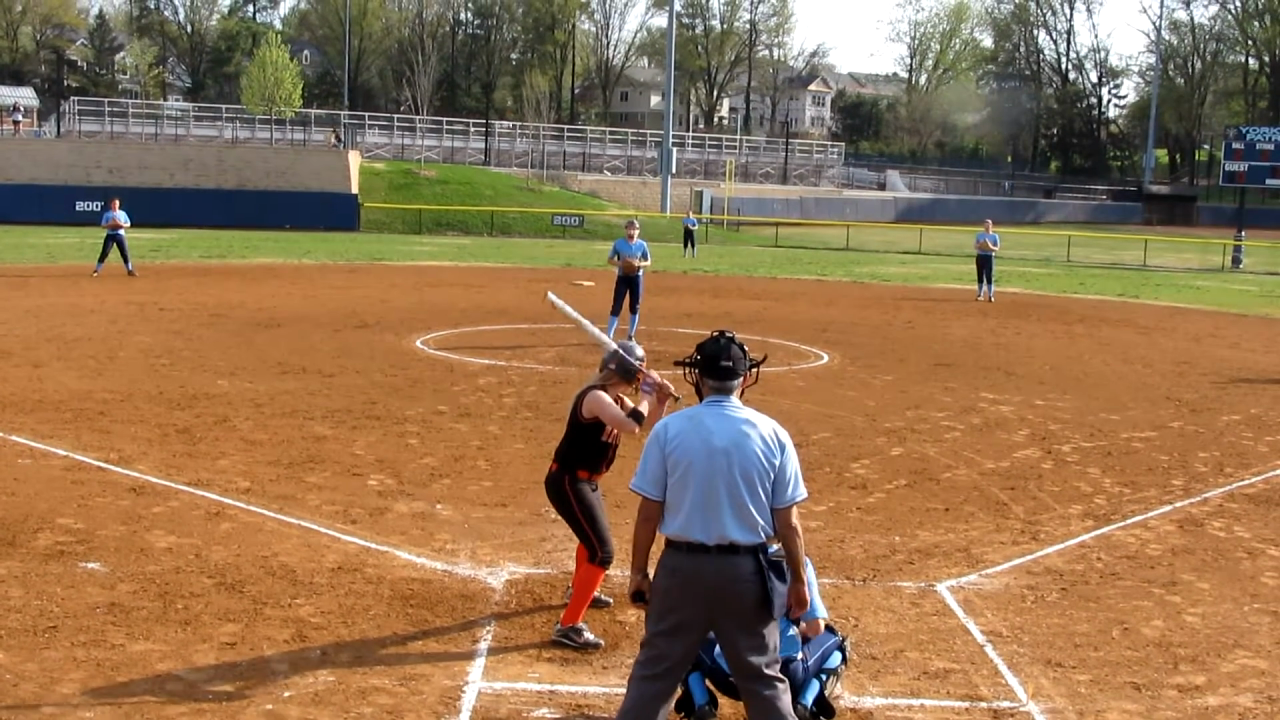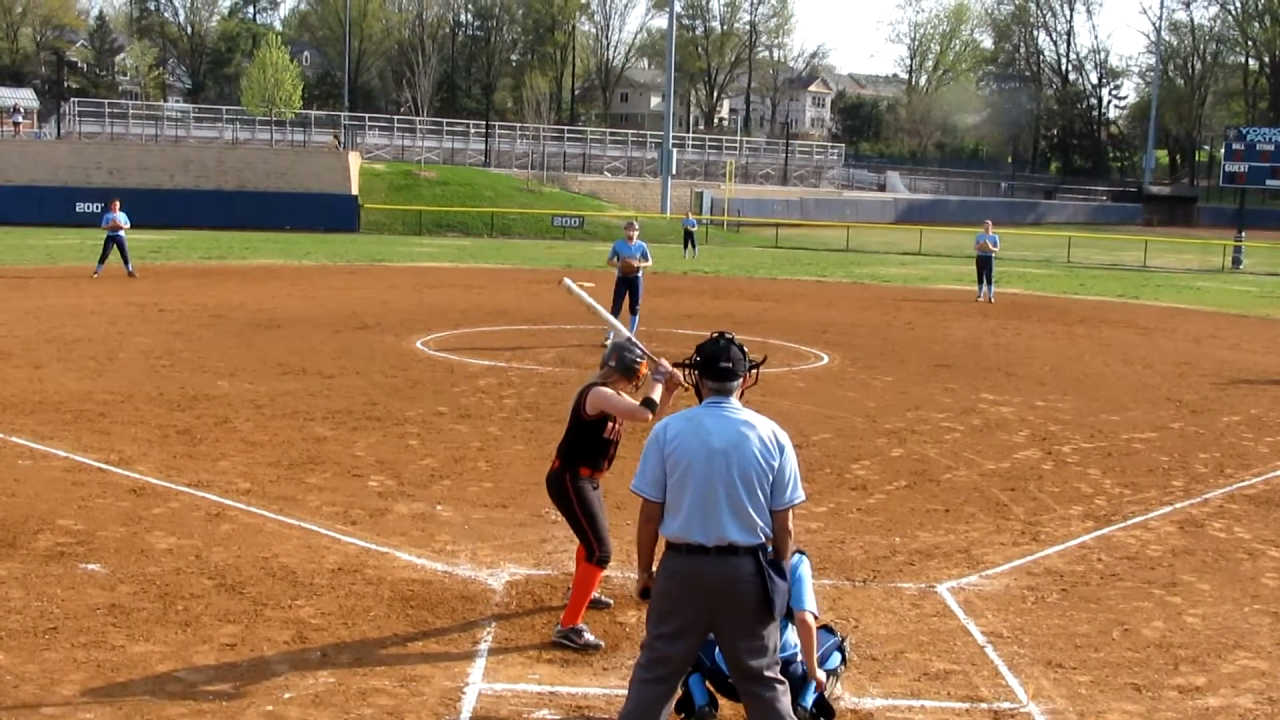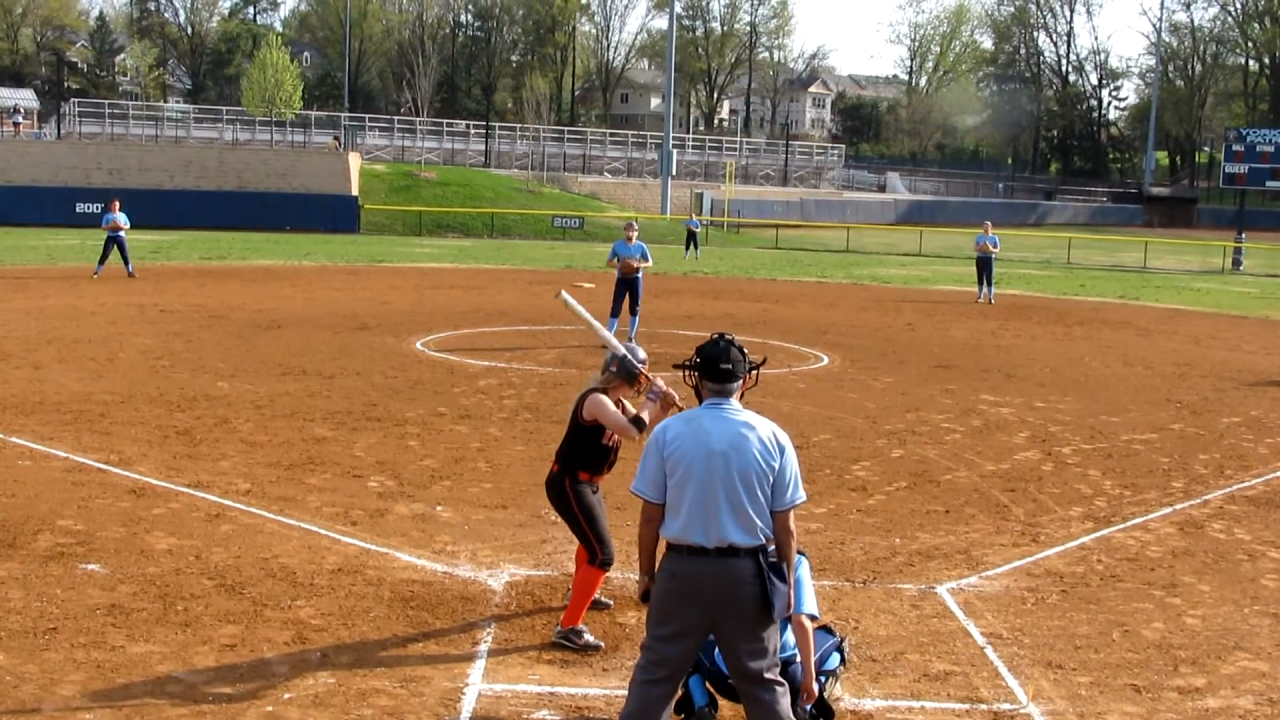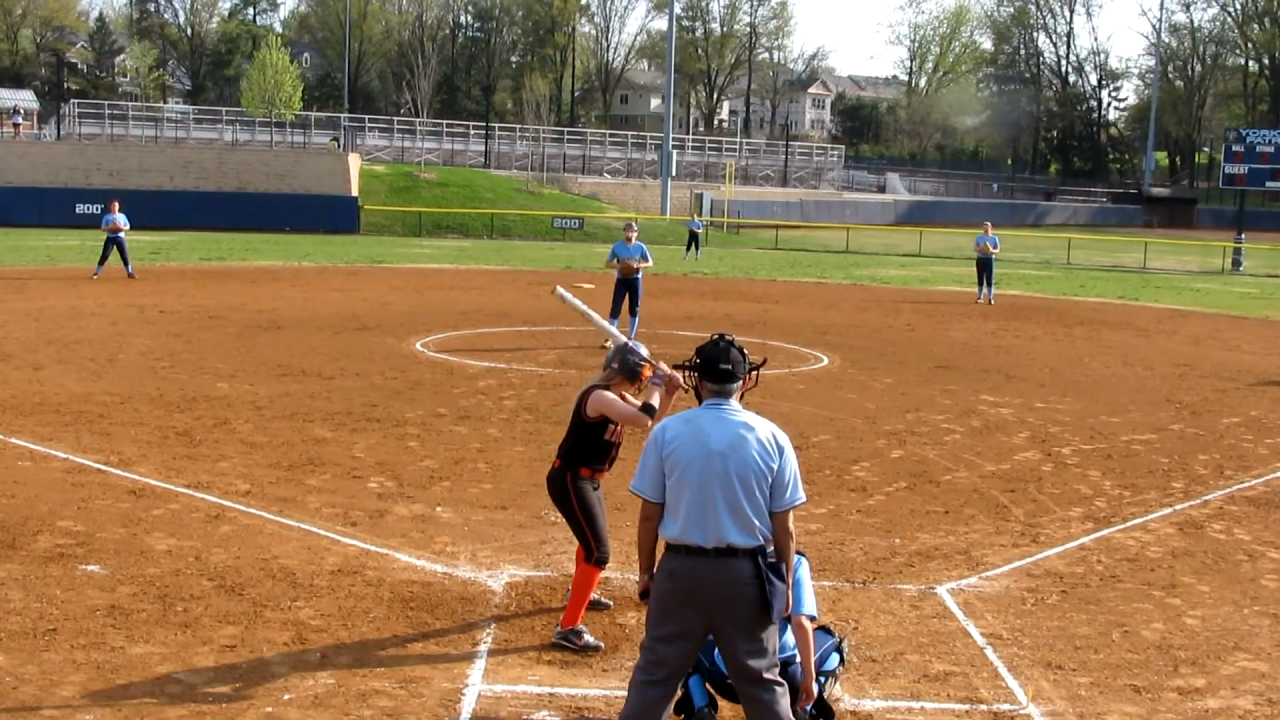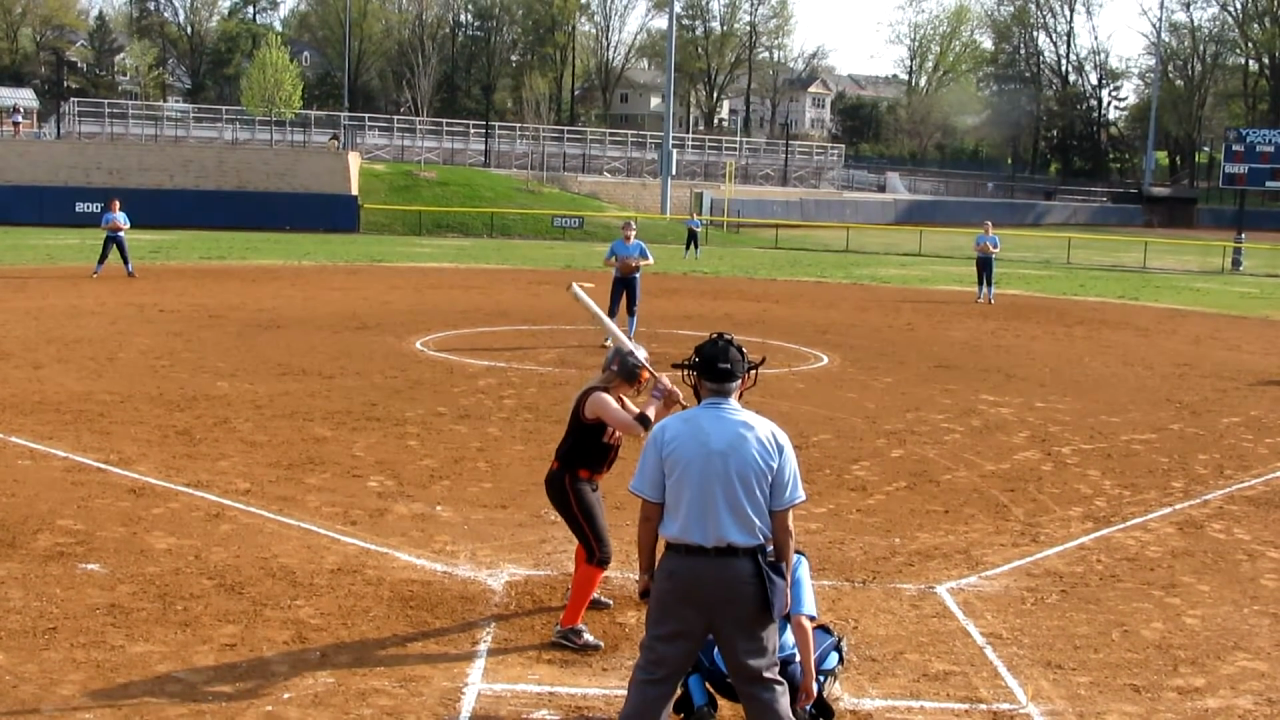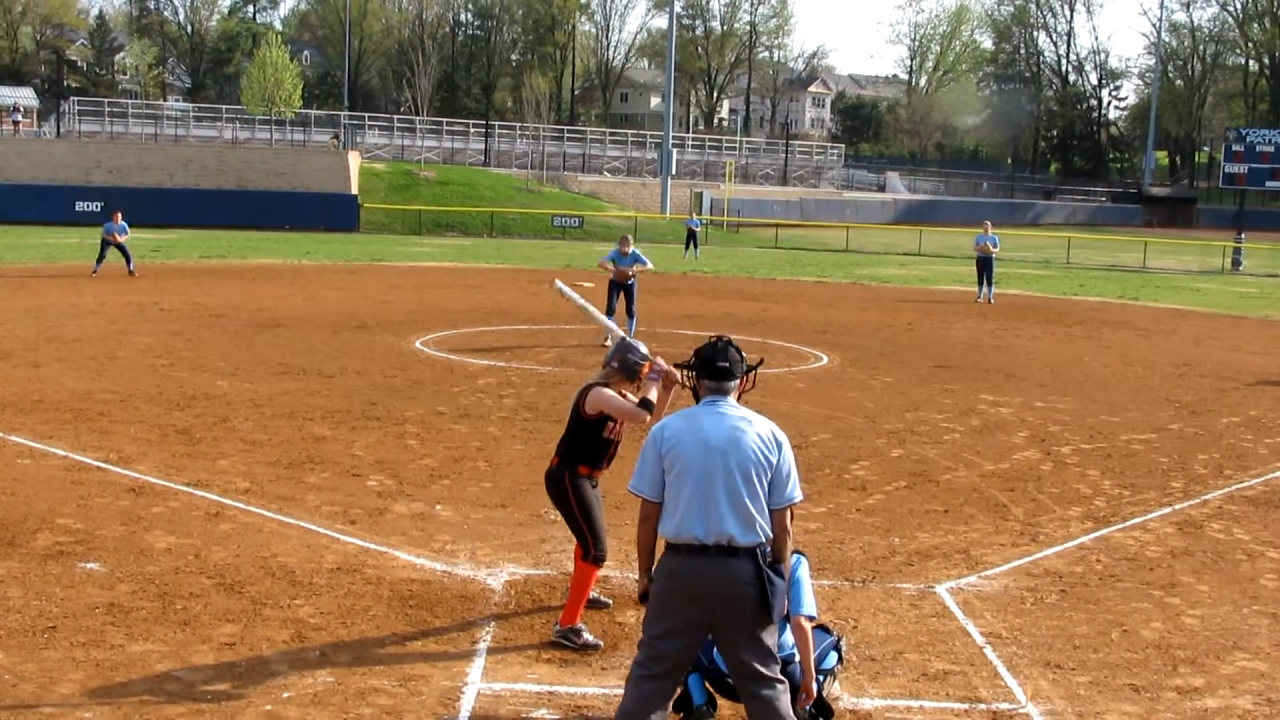
dt=0.4s
person 1, frame 1
left shoulder: (669, 429)
right shoulder: (772, 434)
left elbow: (649, 513)
right elbow: (787, 523)
left wrist: (639, 571)
right wrist: (797, 579)
left hip: (681, 565)
right hip: (746, 569)
left knee: (654, 668)
right knee: (761, 676)
person 1, frame 2
left shoulder: (668, 430)
right shoulder: (772, 435)
left elbow: (650, 515)
right elbow: (783, 525)
left wrist: (645, 570)
right wrist: (778, 575)
left hip: (682, 566)
right hip: (746, 570)
left knee: (656, 669)
right knee: (761, 676)
person 1, frame 3
left shoulder: (668, 432)
right shoulder: (772, 437)
left elbow: (651, 516)
right elbow: (784, 526)
left wrist: (646, 573)
right wrist: (787, 581)
left hip: (682, 568)
right hip: (747, 572)
left knee: (656, 671)
right knee: (761, 677)
person 1, frame 4
left shoulder: (667, 432)
right shoulder: (771, 437)
left elbow: (649, 515)
right elbow: (783, 527)
left wrist: (646, 572)
right wrist: (785, 583)
left hip: (680, 568)
right hip: (745, 572)
left knee: (655, 671)
right knee: (759, 677)
person 1, frame 5
left shoulder: (667, 432)
right shoulder: (771, 436)
left elbow: (650, 515)
right elbow: (783, 526)
left wrist: (646, 572)
right wrist: (782, 581)
left hip: (681, 568)
right hip: (746, 572)
left knee: (655, 671)
right knee: (760, 677)
person 1, frame 6
left shoulder: (666, 430)
right shoulder: (769, 434)
left elbow: (648, 516)
right elbow: (781, 525)
left wrist: (645, 573)
right wrist: (776, 579)
left hip: (681, 567)
right hip: (744, 569)
left knee: (652, 672)
right knee: (761, 679)
person 2, frame 1
left shoulder: (613, 398)
right shoulder: (596, 397)
left elbow: (647, 421)
right elbow: (631, 426)
left wrist: (660, 398)
right wrist: (647, 391)
left hip: (584, 481)
right hip: (568, 482)
left knee: (593, 536)
right knee: (602, 552)
left ankle: (580, 591)
right ankle: (568, 625)
person 2, frame 2
left shoulder: (612, 395)
right shoulder: (599, 394)
left elbow: (649, 412)
right elbow: (644, 414)
left wrist: (668, 388)
right wrist: (659, 378)
left hip: (586, 479)
right hip: (570, 480)
left knee: (593, 538)
right knee: (599, 552)
left ankle: (582, 591)
right ankle: (569, 626)
person 2, frame 3
left shoulder: (615, 401)
right shoulder: (596, 400)
left elbow: (646, 427)
right elbow: (632, 432)
left wrist: (663, 406)
right wrist: (651, 398)
left hip: (585, 482)
right hip: (569, 484)
left knee: (593, 538)
right knee: (602, 554)
left ankle: (580, 593)
right ankle: (568, 627)
person 2, frame 4
left shoulder: (615, 396)
right shoulder: (599, 397)
left elbow: (650, 415)
right elbow: (644, 420)
left wrist: (669, 391)
right wrist: (657, 383)
left hip: (587, 479)
right hip: (571, 480)
left knee: (592, 538)
right knee: (598, 552)
left ankle: (581, 593)
right ankle: (568, 627)
person 2, frame 5
left shoulder: (615, 399)
right shoulder: (598, 398)
left elbow: (646, 423)
right elbow: (636, 429)
left wrist: (666, 403)
right wrist: (656, 395)
left hip: (584, 480)
right hip: (568, 482)
left knee: (592, 538)
right knee: (600, 553)
left ankle: (580, 592)
right ankle: (568, 626)
person 2, frame 6
left shoulder: (614, 394)
right shoulder: (599, 394)
left elbow: (652, 414)
right elbow: (641, 416)
left wrist: (666, 387)
right wrist: (655, 379)
left hip: (585, 477)
right hip: (569, 478)
left knee: (592, 536)
right knee: (595, 550)
left ankle: (581, 592)
right ankle: (567, 626)
